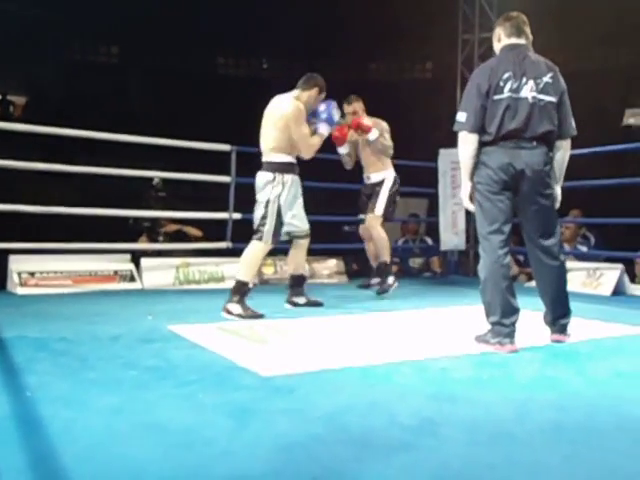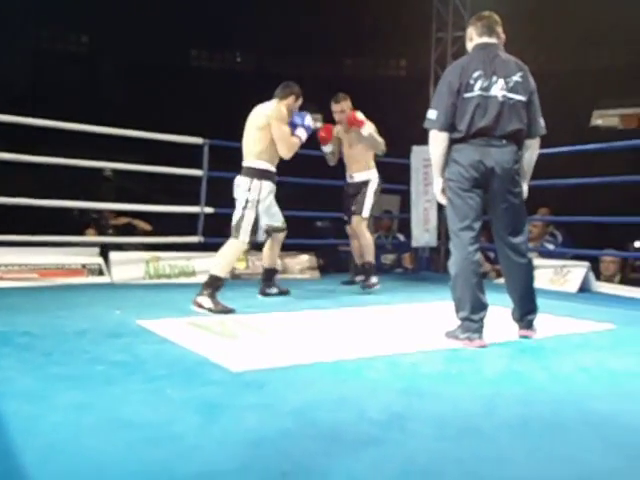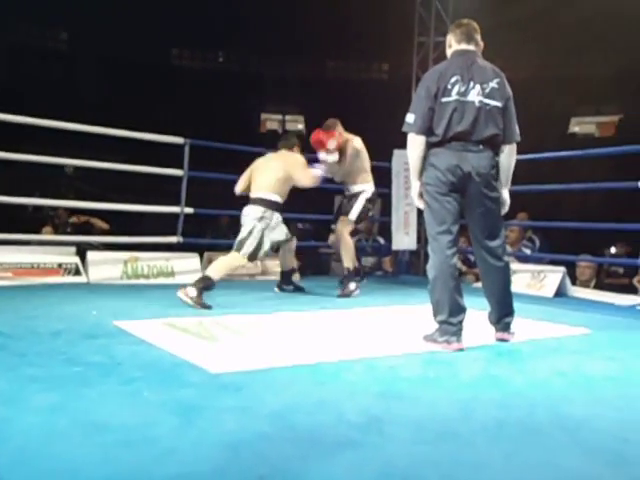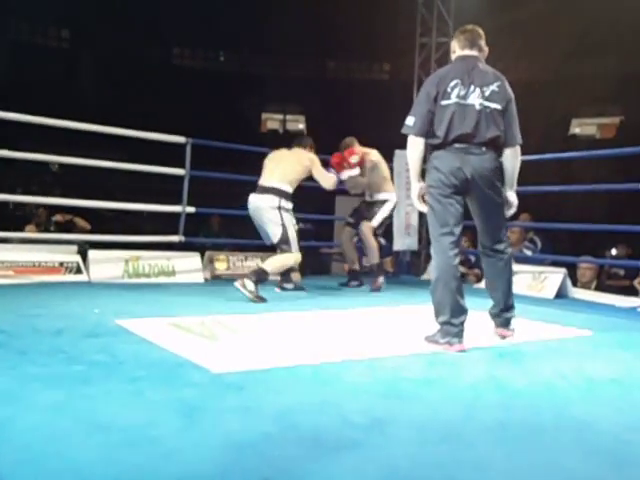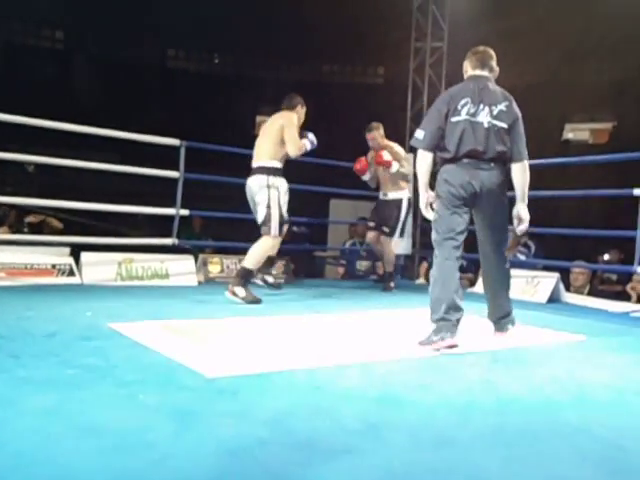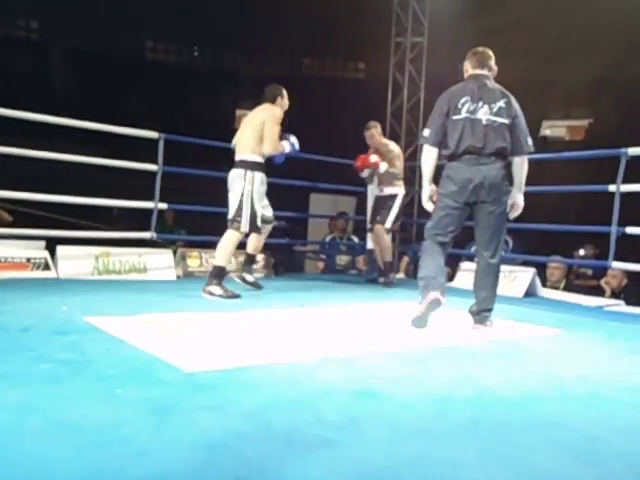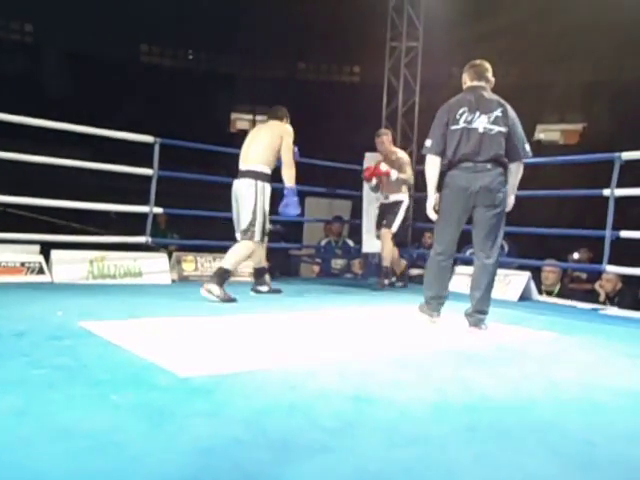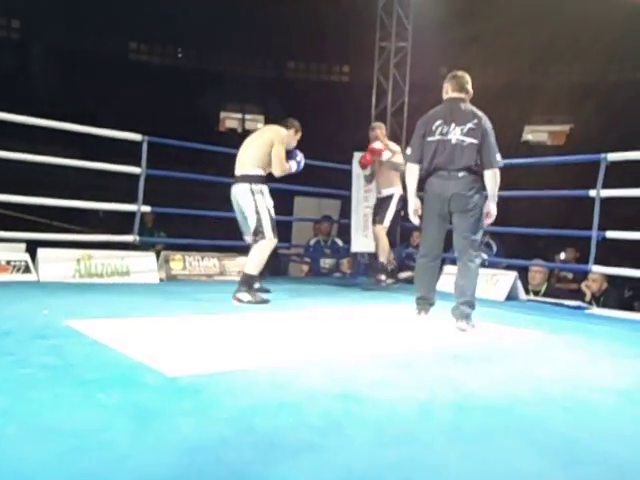
dt=0.3s
person 1, frame 1
left shoulder: (487, 71)
right shoulder: (551, 72)
left elbow: (468, 132)
right elbow: (564, 137)
left wrist: (466, 178)
right wrist: (556, 181)
left hip: (495, 160)
right hip: (537, 161)
left knee: (494, 245)
right knee: (546, 244)
left ankle: (502, 331)
right ankle: (559, 324)
person 1, frame 2
left shoulder: (459, 69)
right shoulder: (521, 72)
left elbow: (439, 129)
right elbow: (533, 135)
left wrist: (438, 175)
right wrist: (524, 178)
left hip: (466, 157)
right hip: (506, 159)
left knee: (465, 242)
right knee: (514, 241)
left ankle: (471, 327)
right ankle: (526, 320)
person 1, frame 3
left shoulder: (437, 75)
right shoulder: (497, 78)
left elbow: (416, 133)
right elbow: (509, 142)
left wrist: (415, 178)
right wrist: (504, 185)
left hip: (443, 161)
right hip: (483, 163)
left knee: (443, 245)
right knee: (491, 245)
left ankle: (449, 330)
right ankle: (503, 324)
person 1, frame 4
left shoulder: (439, 79)
right shoulder: (499, 83)
left elbow: (416, 135)
right elbow: (512, 144)
left wrist: (415, 180)
right wrist: (510, 187)
left hip: (446, 163)
right hip: (486, 164)
left knee: (446, 246)
right knee: (495, 243)
left ankle: (450, 331)
right ankle: (503, 319)
person 1, frame 5
left shoulder: (450, 97)
right shoulder: (507, 102)
left elbow: (425, 148)
right elbow: (519, 159)
left wrist: (423, 188)
right wrist: (522, 202)
left hip: (454, 176)
right hip: (492, 180)
left knee: (446, 250)
right knee: (495, 253)
left ankle: (444, 327)
right ankle: (502, 320)
person 1, frame 6
left shoulder: (451, 95)
right shoulder: (507, 100)
left elbow: (431, 144)
right elbow: (521, 153)
left wrist: (427, 183)
right wrist: (518, 191)
left hip: (458, 172)
right hip: (494, 175)
left knee: (436, 236)
right knee: (489, 248)
left ankle: (431, 290)
right ankle: (482, 314)
person 1, frame 7
left shoulder: (450, 107)
right shoulder: (504, 109)
left elbow: (433, 155)
right elbow: (517, 159)
left wrist: (431, 192)
right wrist: (511, 191)
left hip: (458, 179)
right hip: (492, 180)
left knee: (443, 246)
right knee: (486, 252)
left ankle: (433, 305)
right ankle: (477, 317)
person 1, frame 8
left shoulder: (429, 119)
right shoulder: (479, 119)
left elbow: (413, 163)
right elbow: (491, 167)
left wrist: (411, 198)
right wrist: (492, 200)
left hip: (436, 186)
right hip: (467, 188)
left knee: (429, 249)
right knee: (468, 252)
left ankle: (423, 305)
right ankle: (462, 312)
person 2, frame 1
left shoulder: (280, 101)
right shoulder: (295, 106)
right elbow: (306, 151)
left wrist: (315, 124)
right wrist: (325, 126)
left hip: (283, 177)
right hip: (279, 176)
left knee: (301, 235)
right knee: (264, 239)
left ankle: (297, 294)
right ankle: (234, 300)
person 2, frame 2
left shoulder: (263, 109)
right shoulder: (278, 111)
right elbow: (286, 152)
left wrist: (290, 130)
right wrist: (302, 131)
left hip: (259, 182)
right hip: (256, 182)
left knee: (278, 231)
right knee: (241, 239)
left ankle: (268, 284)
right ankle: (206, 295)
person 2, frame 3
left shoulder: (262, 161)
right shoulder: (295, 158)
left elbow: (239, 188)
right elbow: (305, 181)
right wrist: (318, 172)
left hip: (256, 209)
right hip: (264, 212)
left knee: (289, 242)
right knee: (242, 257)
left ankle: (286, 281)
right ankle: (194, 289)
person 2, frame 4
left shoulder: (275, 155)
right shoulder: (309, 157)
right elbow: (328, 184)
right wrist: (335, 175)
left hip: (256, 199)
right hip: (274, 202)
left knee: (288, 233)
right knee: (293, 255)
left ankle: (287, 279)
right ankle: (250, 279)
person 2, frame 5
left shoulder: (271, 122)
right shoulder: (289, 119)
right elbow: (293, 151)
left wrist: (297, 140)
right wrist: (305, 143)
left hip: (257, 180)
right hip: (268, 180)
left knee: (280, 226)
right knee: (272, 235)
left ankle: (265, 271)
right ankle: (238, 283)
person 2, frame 6
left shoulder: (256, 113)
right shoulder: (273, 112)
left elbow: (236, 142)
right elbow: (268, 148)
right wrist: (285, 146)
left hip: (245, 173)
right hip: (249, 174)
left knee: (265, 221)
right knee: (238, 228)
left ankle: (246, 269)
right ankle: (213, 283)
person 2, frame 7
left shoulder: (258, 129)
right shoulder: (285, 128)
right elbow: (288, 160)
right wrist: (291, 190)
left hip: (241, 182)
right hip: (255, 184)
left knee: (257, 236)
right knee: (252, 240)
left ankle: (261, 281)
right ankle: (214, 283)
person 2, frame 8
left shoulder: (266, 132)
right shoulder: (281, 133)
right elbow: (278, 170)
left wrist: (284, 159)
right wrist: (292, 165)
left hip: (241, 187)
right hip: (252, 187)
left knee: (260, 237)
right knee: (269, 238)
left ankle: (251, 282)
right ankle: (243, 290)
person 3, frame 1
left shoulder: (379, 125)
right shoulder: (351, 132)
left elbow: (388, 151)
right elbow: (348, 164)
left wrist: (369, 130)
right wrist: (340, 144)
left hip: (385, 180)
right hip: (368, 183)
left knee: (373, 224)
right knee: (364, 231)
left ankle: (388, 275)
right ankle: (377, 274)
person 3, frame 2
left shoulder: (366, 124)
right shoulder: (337, 131)
left elbow: (380, 149)
right elbow: (332, 162)
left wrist: (362, 127)
right wrist: (325, 143)
left hip: (367, 181)
right hip: (350, 182)
left knee: (358, 224)
right knee: (351, 230)
left ankle: (371, 274)
right ankle: (360, 272)
person 3, frame 3
left shoulder: (354, 144)
right shoulder: (337, 145)
left elbow: (339, 175)
right elbow: (330, 172)
left wrist: (331, 151)
right wrist: (321, 150)
left hip: (364, 193)
right hip: (351, 194)
left knee: (342, 227)
right knee: (334, 239)
left ankle: (351, 282)
right ankle: (355, 272)
person 3, frame 4
left shoulder: (372, 158)
right shoulder: (356, 159)
left elbow: (359, 187)
right elbow: (352, 188)
left wrist: (353, 167)
left hip: (385, 200)
right hip: (369, 200)
left knee: (365, 228)
right knee: (345, 235)
left ankle: (378, 273)
right ankle: (355, 276)
person 3, frame 5
left shoulder: (397, 151)
right shoulder: (371, 155)
left elbow: (408, 177)
left wrist: (391, 165)
right wrist: (363, 173)
left hip: (399, 199)
right hip: (384, 199)
left knee: (385, 240)
right knee: (371, 239)
left ankle: (389, 279)
right ankle: (389, 270)
person 3, frame 6
left shoulder: (392, 149)
right shoulder: (371, 152)
left elbow: (399, 174)
right elbow: (369, 180)
left wrist: (380, 165)
right wrist: (363, 170)
left hip: (394, 194)
right hip: (380, 195)
left knee: (380, 230)
right knee: (375, 234)
left ankle: (389, 270)
right ankle: (384, 273)
person 3, frame 7
left shoulder: (401, 157)
right shoulder: (380, 161)
left elbow: (409, 180)
right elbow: (376, 189)
left wrist: (391, 173)
right wrist: (370, 180)
left hip: (399, 201)
right hip: (385, 203)
left knee: (385, 234)
right knee: (387, 240)
left ankle: (384, 275)
right ankle: (402, 275)
person 3, frame 8
left shoulder: (393, 148)
right shoulder: (373, 153)
left elbow: (401, 166)
right elbow: (368, 180)
left wrist: (384, 154)
right wrist: (366, 167)
left hip: (393, 195)
right hip: (380, 197)
left knee: (379, 229)
right knee: (382, 235)
left ankle: (382, 271)
right ankle: (391, 272)
